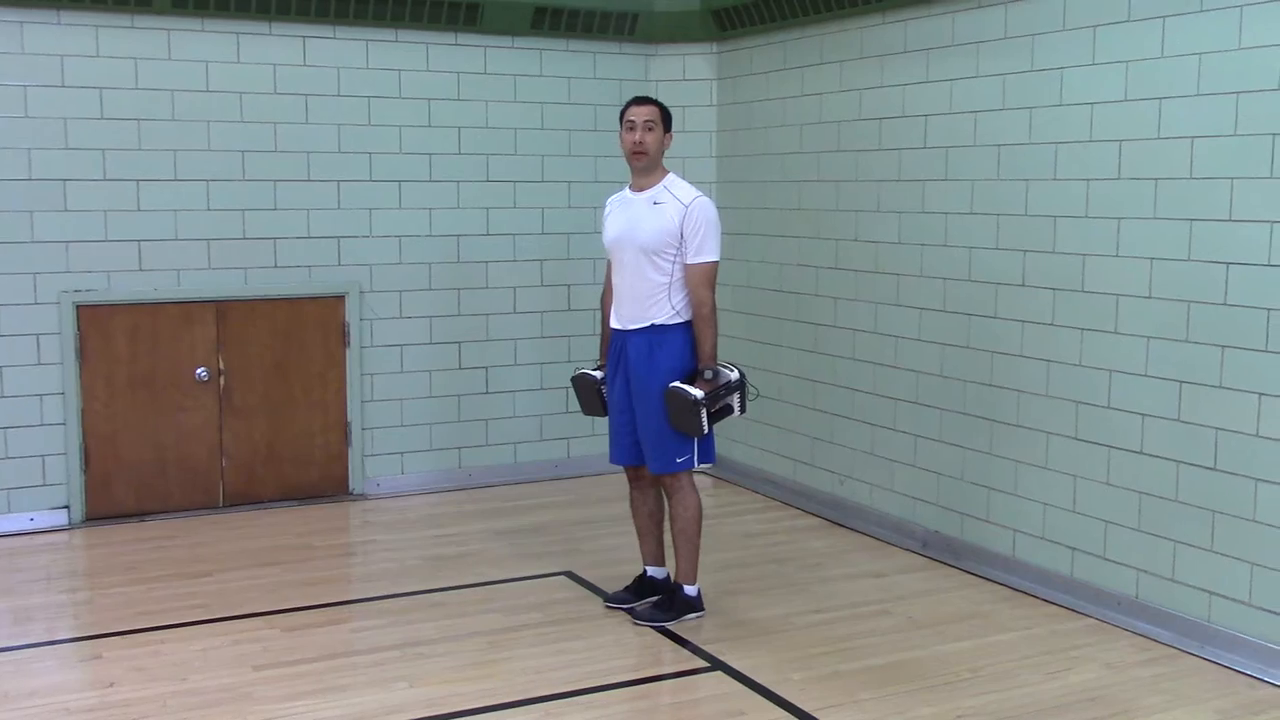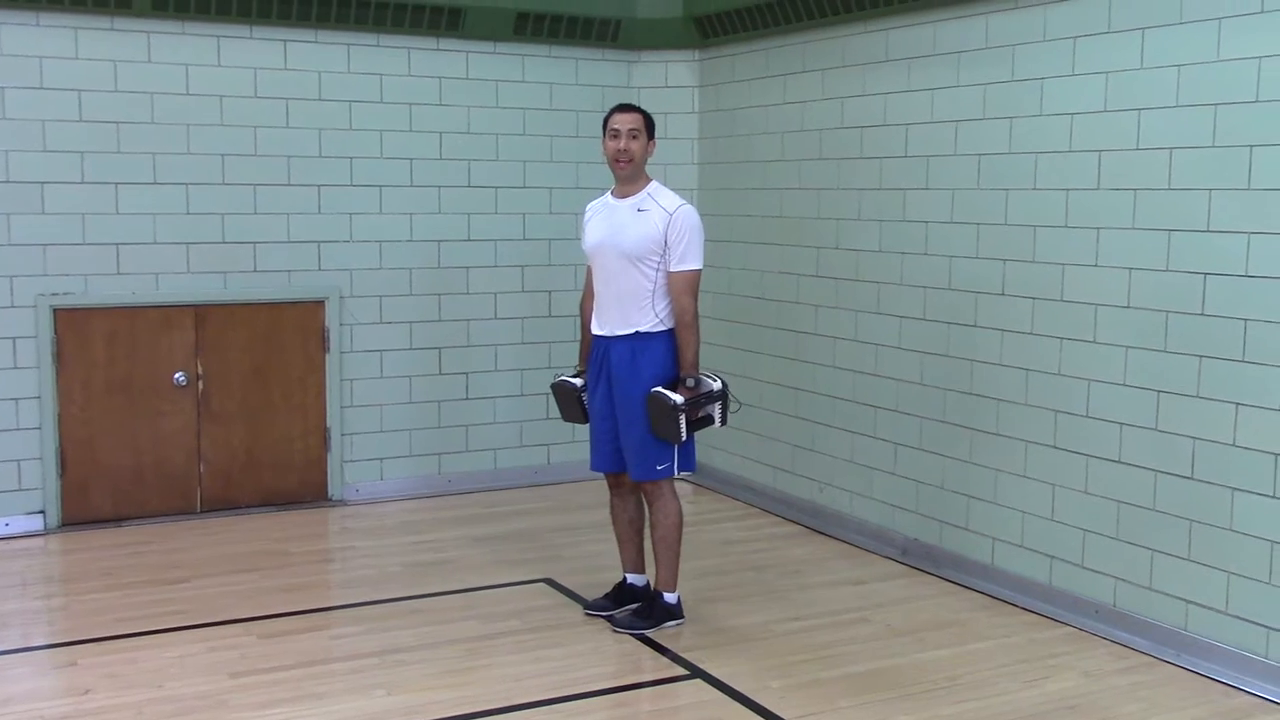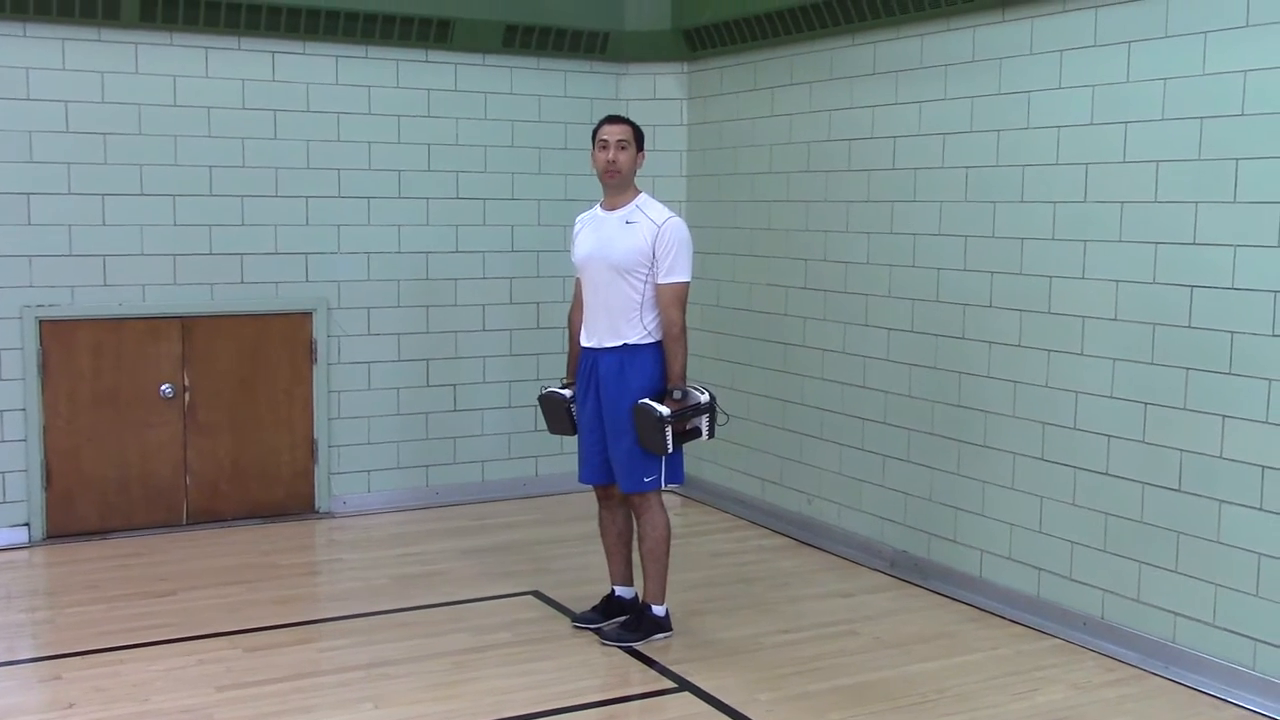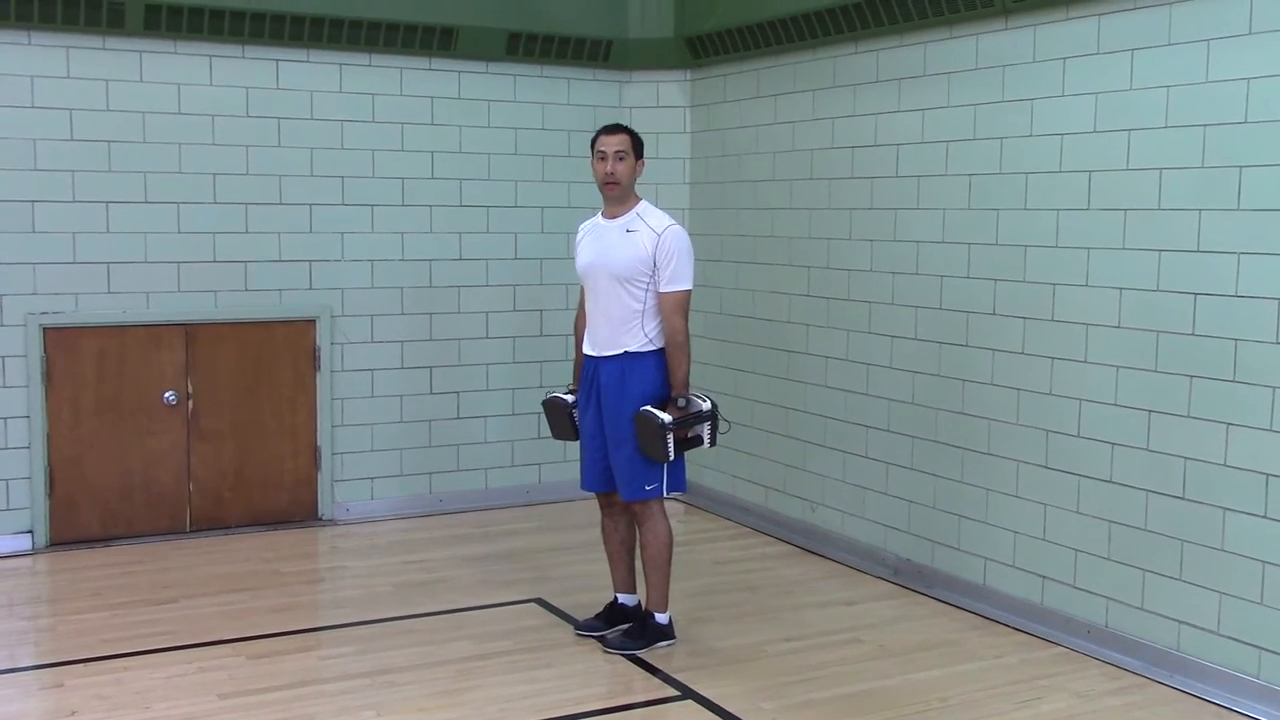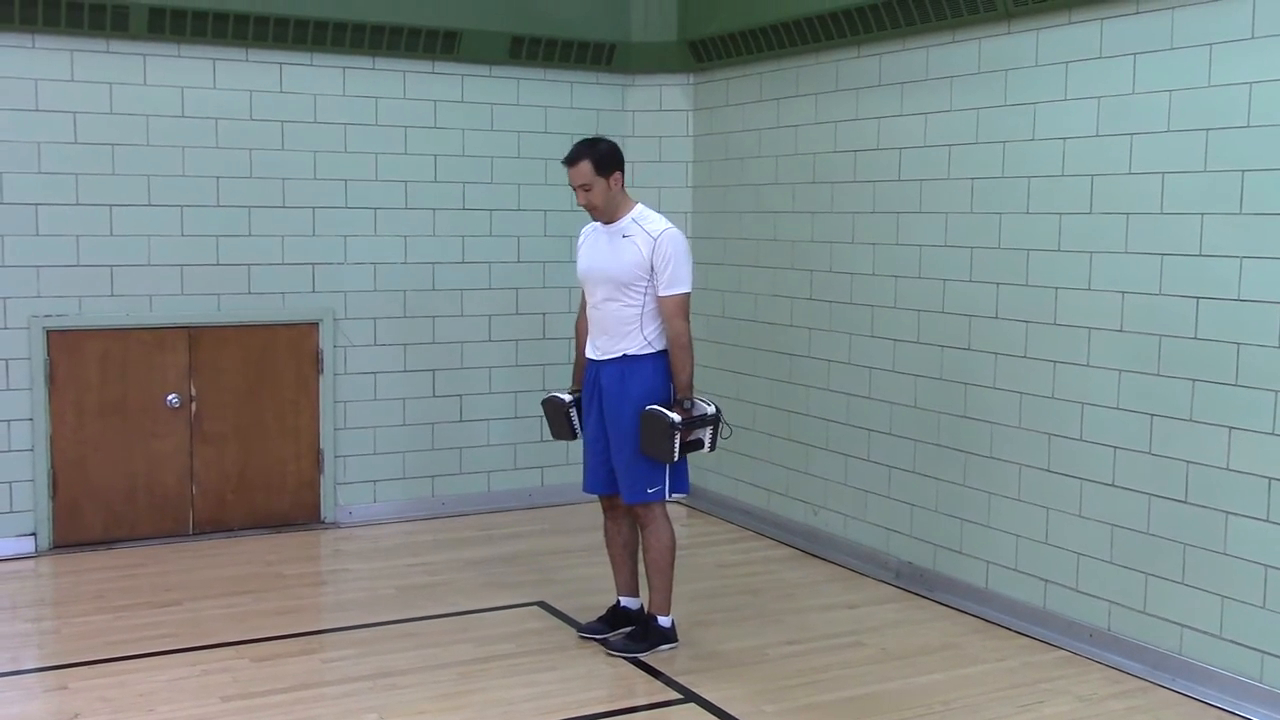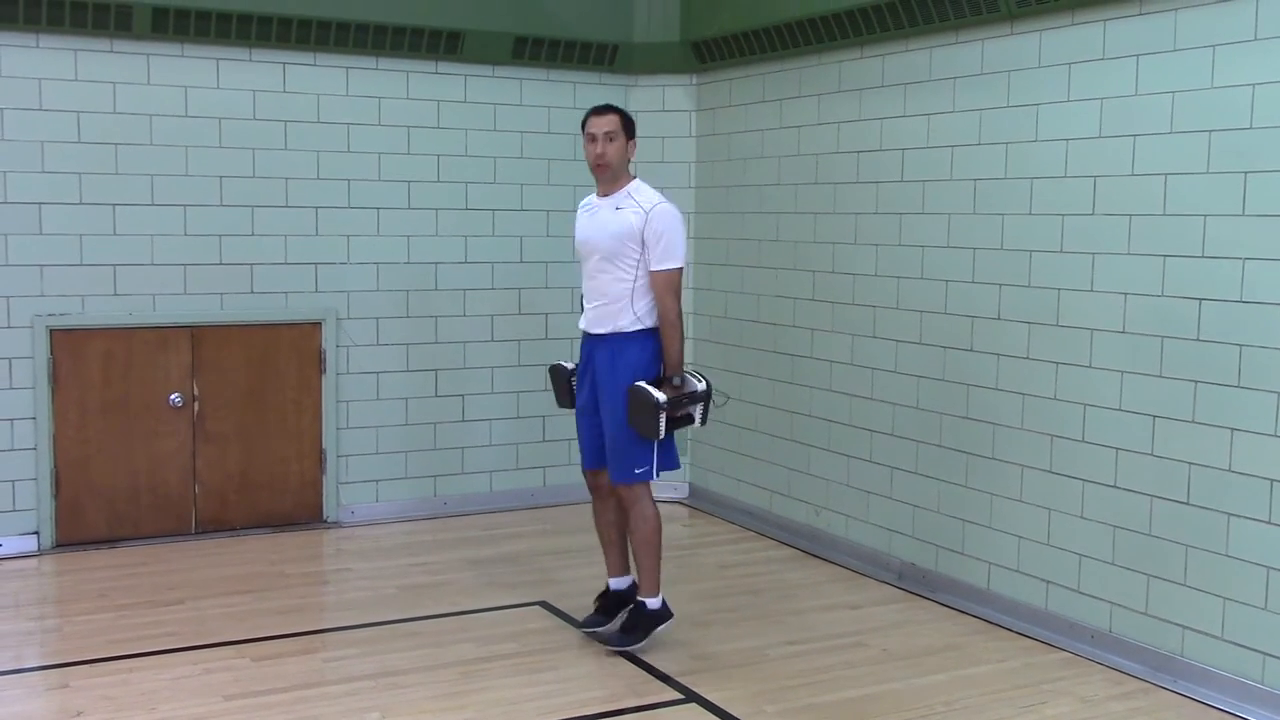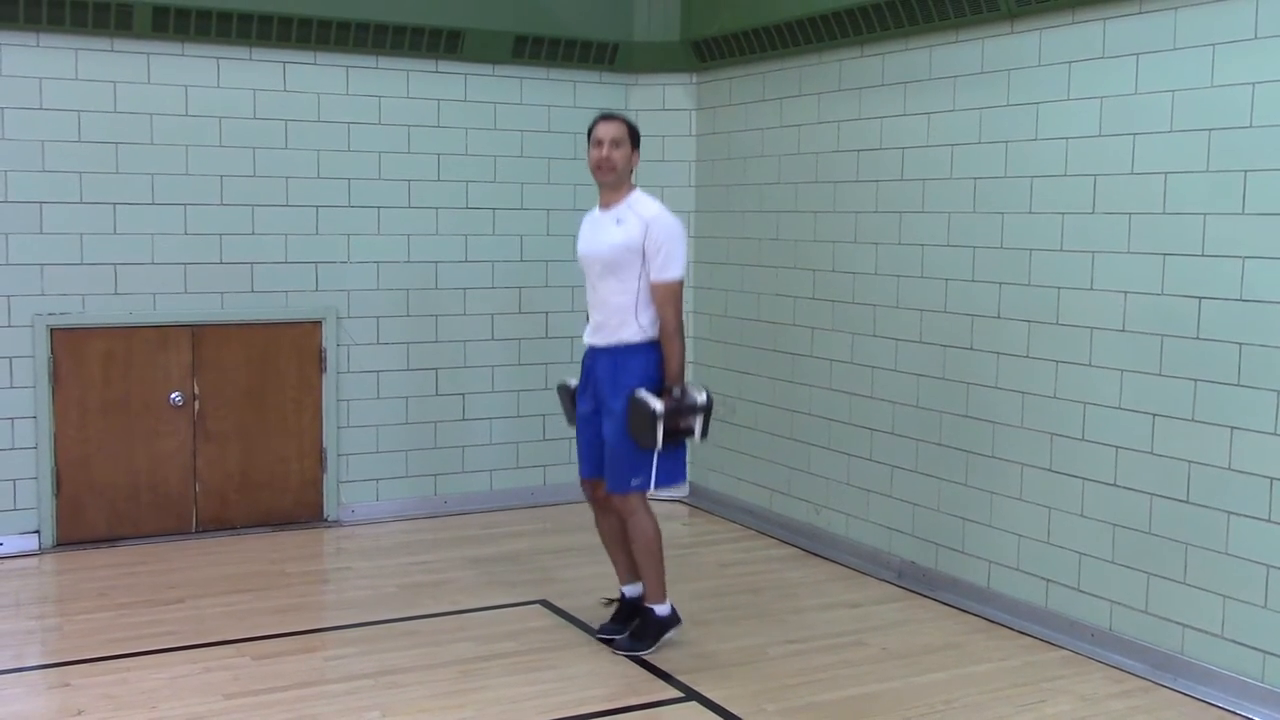
dt=0.5s
person 1, frame 1
left shoulder: (690, 205)
right shoulder: (614, 206)
left elbow: (702, 297)
left wrist: (706, 371)
right wrist: (604, 356)
left hip: (667, 347)
right hip: (624, 348)
left knee: (674, 474)
right knee: (637, 470)
left ankle: (686, 590)
right ankle: (653, 575)
person 1, frame 2
left shoulder: (674, 213)
right shoulder: (594, 212)
left elbow: (685, 305)
left wrist: (688, 378)
right wrist: (584, 361)
left hip: (650, 354)
right hip: (605, 353)
left knee: (655, 480)
right knee: (617, 477)
left ankle: (666, 598)
right ankle: (632, 582)
person 1, frame 3
left shoulder: (662, 226)
right shoulder: (584, 225)
left elbow: (673, 318)
left wrist: (675, 392)
right wrist: (571, 375)
left hip: (638, 367)
right hip: (593, 366)
left knee: (643, 494)
right knee: (606, 490)
left ankle: (655, 611)
right ankle: (621, 595)
person 1, frame 4
left shoulder: (663, 233)
right shoulder: (587, 233)
left elbow: (676, 325)
left wrist: (678, 399)
right wrist: (577, 381)
left hip: (639, 374)
right hip: (596, 374)
left knee: (644, 502)
right knee: (609, 498)
left ankle: (658, 619)
right ankle: (624, 603)
person 1, frame 5
left shoulder: (661, 237)
right shoulder: (588, 237)
left elbow: (677, 327)
left wrist: (683, 401)
right wrist: (578, 383)
left hip: (642, 377)
right hip: (600, 377)
left knee: (646, 504)
right knee: (612, 501)
left ankle: (660, 622)
right ankle: (627, 606)
person 1, frame 6
left shoulder: (653, 211)
right shoulder: (586, 209)
left elbow: (668, 302)
left wrist: (673, 379)
left hip: (633, 352)
right hip: (594, 351)
left knee: (631, 484)
right knee: (598, 479)
left ankle: (650, 603)
right ankle: (618, 588)
person 1, frame 7
left shoulder: (654, 221)
right shoulder: (590, 221)
left elbow: (669, 313)
left wrist: (672, 391)
left hip: (637, 368)
right hip: (596, 365)
left knee: (627, 496)
right knee: (597, 491)
left ankle: (659, 610)
right ankle: (632, 596)
